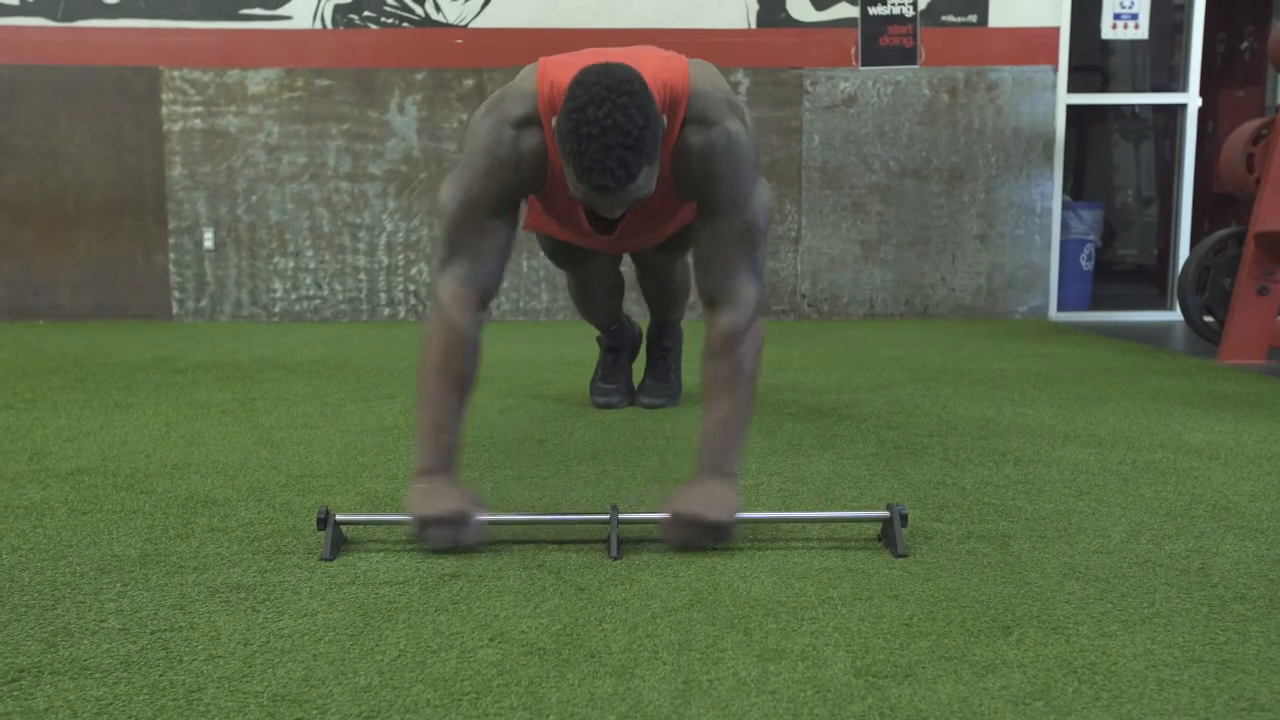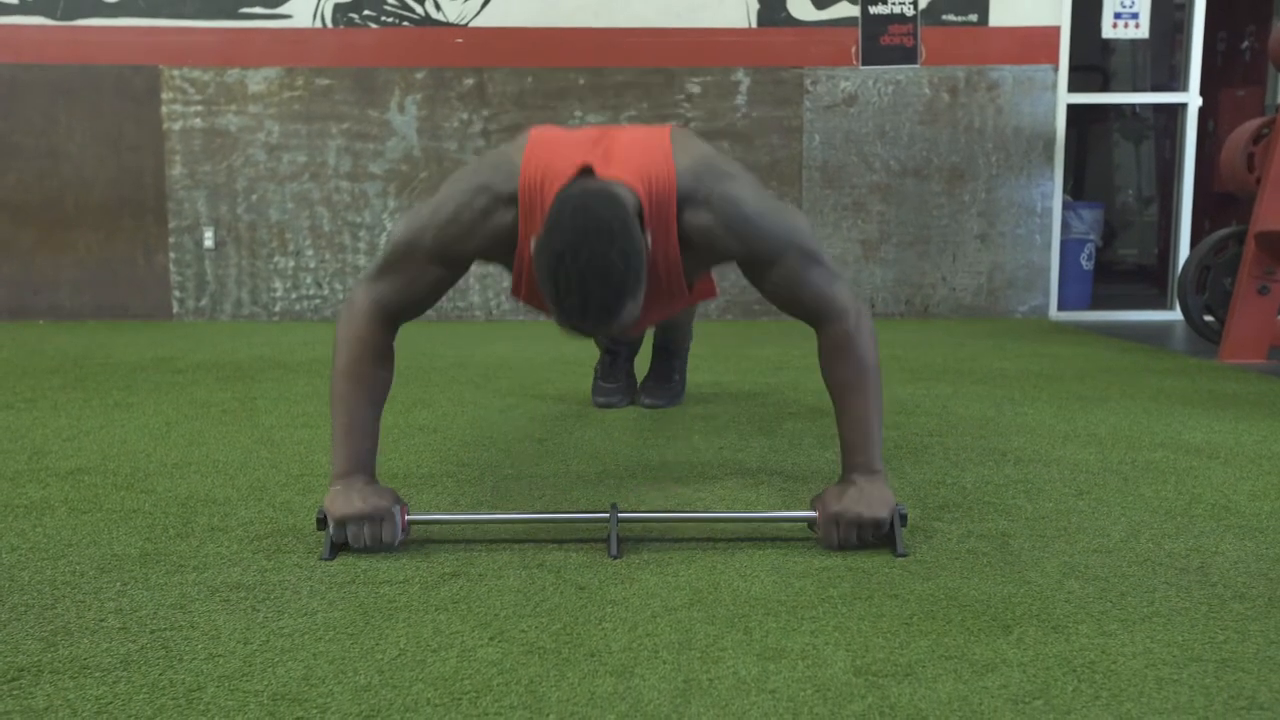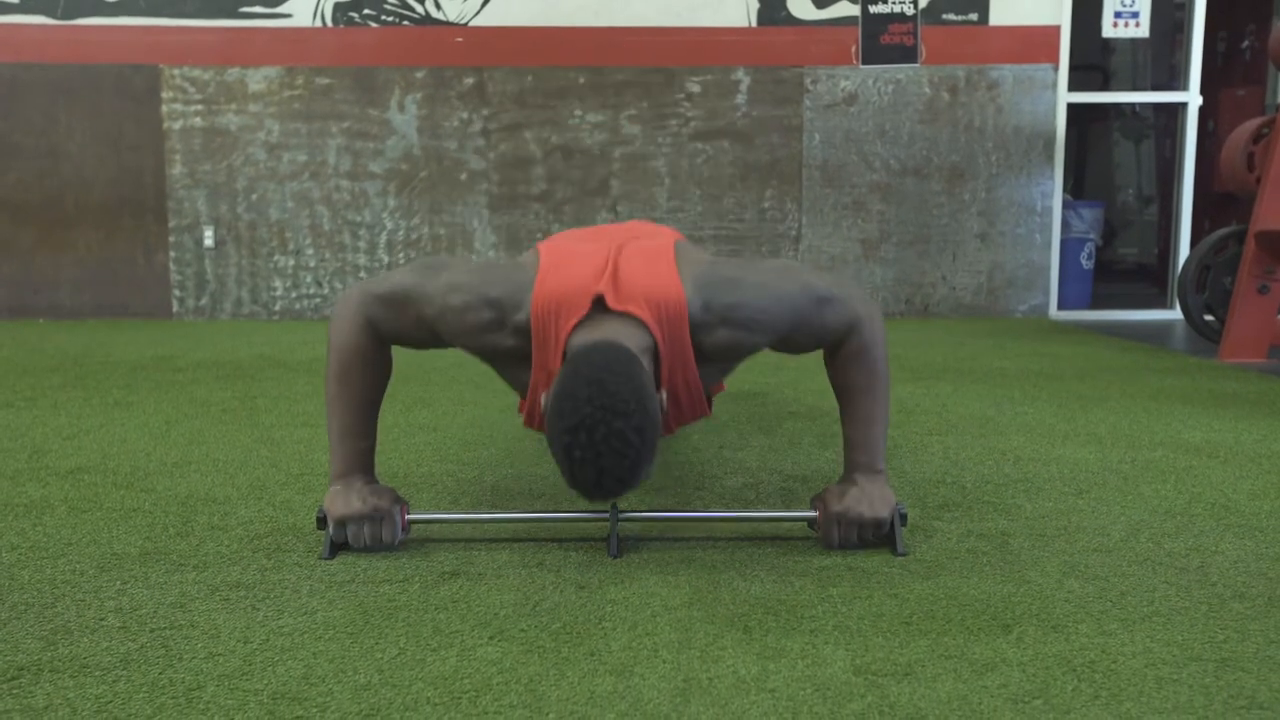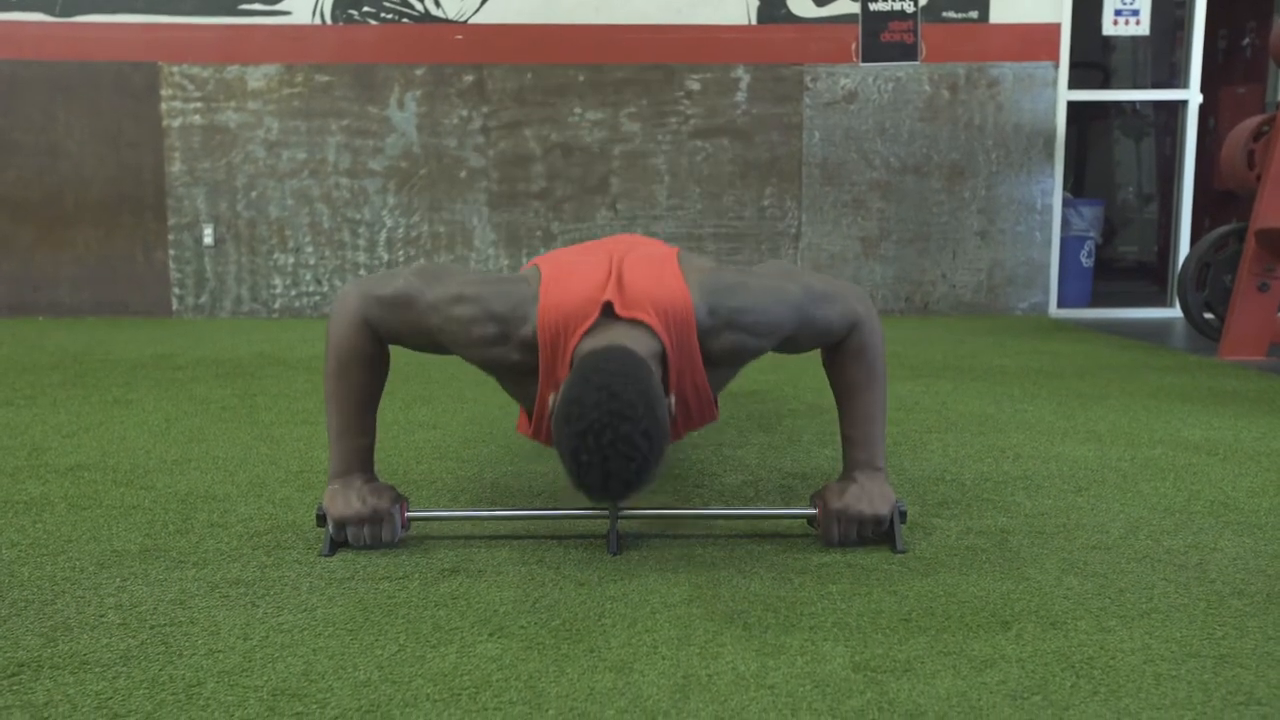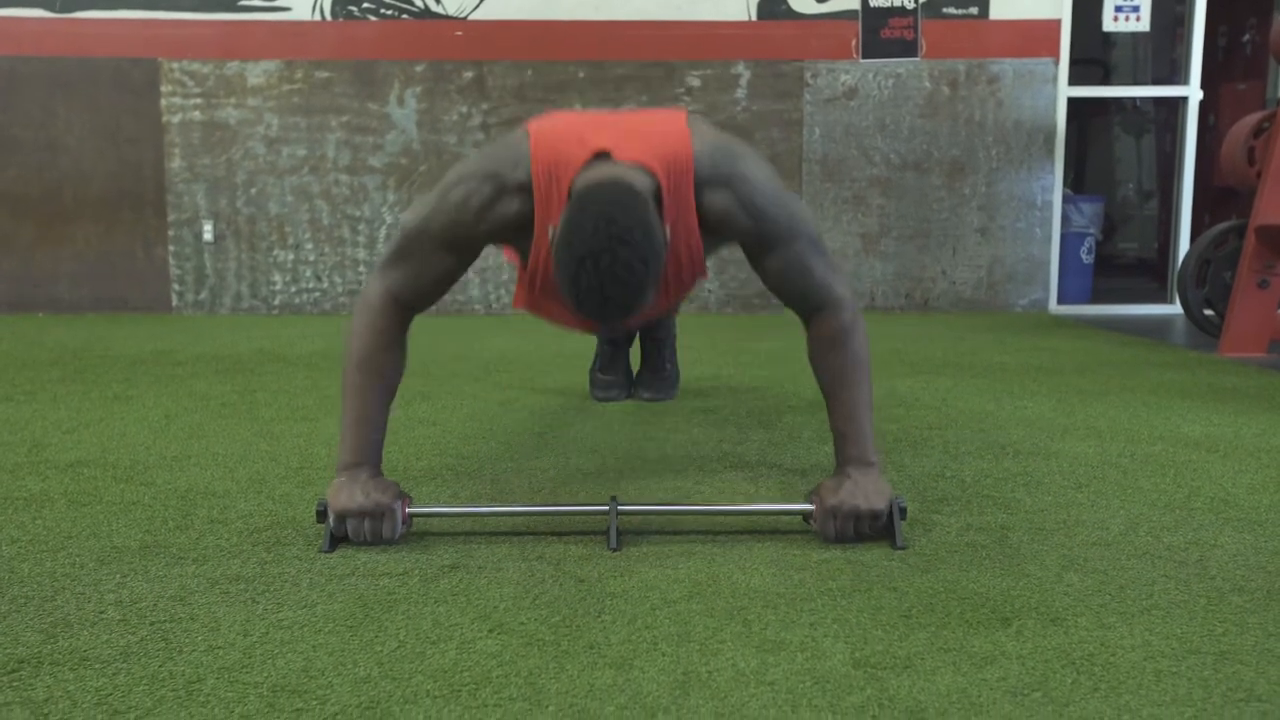
dt=0.3s
person 1, frame 1
left shoulder: (713, 131)
right shoulder: (510, 134)
left elbow: (733, 304)
right elbow: (461, 297)
left wrist: (716, 474)
right wrist: (433, 473)
left ankle: (667, 338)
right ankle: (615, 341)
person 1, frame 2
left shoulder: (712, 204)
right shoulder: (490, 206)
left elbow: (841, 312)
right elbow: (369, 309)
left wrist: (864, 472)
right wrist: (351, 475)
left ankle: (671, 343)
right ankle: (619, 347)
person 1, frame 3
left shoulder: (711, 314)
right shoulder: (509, 317)
left elbow: (858, 317)
right elbow: (356, 310)
left wrist: (866, 473)
right wrist: (349, 477)
right hip: (572, 260)
person 1, frame 4
left shoulder: (717, 320)
right shoulder: (513, 330)
left elbow: (856, 315)
right elbow: (353, 308)
left wrist: (866, 472)
right wrist: (348, 475)
left hip: (669, 303)
right hip: (563, 288)
person 1, frame 5
left shoulder: (725, 183)
right shoulder: (498, 187)
left elbow: (829, 304)
right elbow: (386, 299)
left wrist: (859, 463)
right wrist: (356, 467)
left hip: (668, 226)
right hip: (550, 215)
left ankle: (657, 336)
right ankle: (612, 341)
